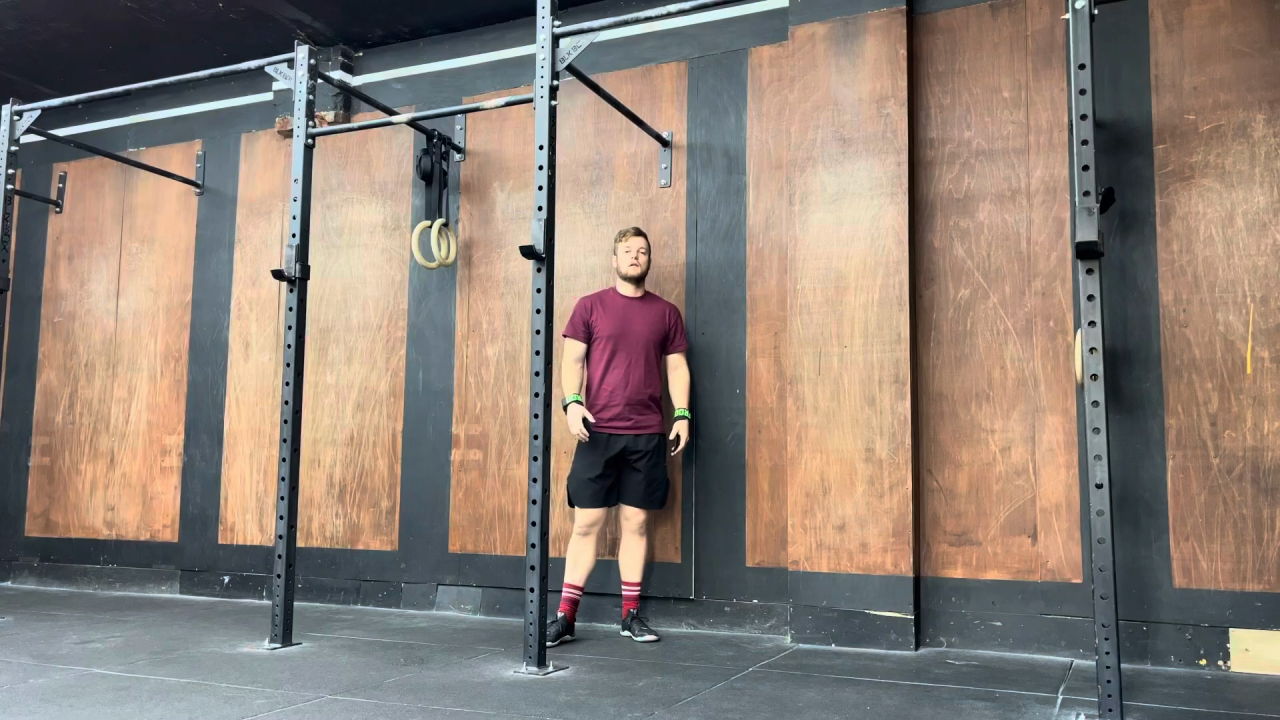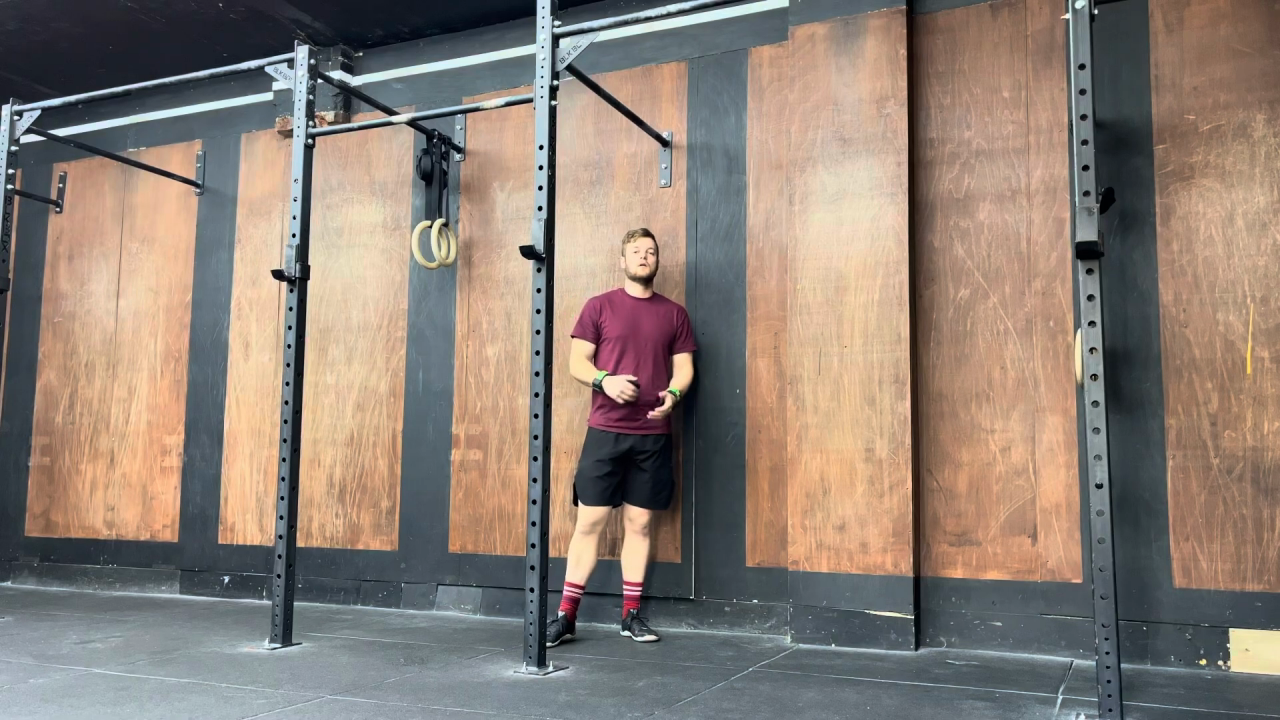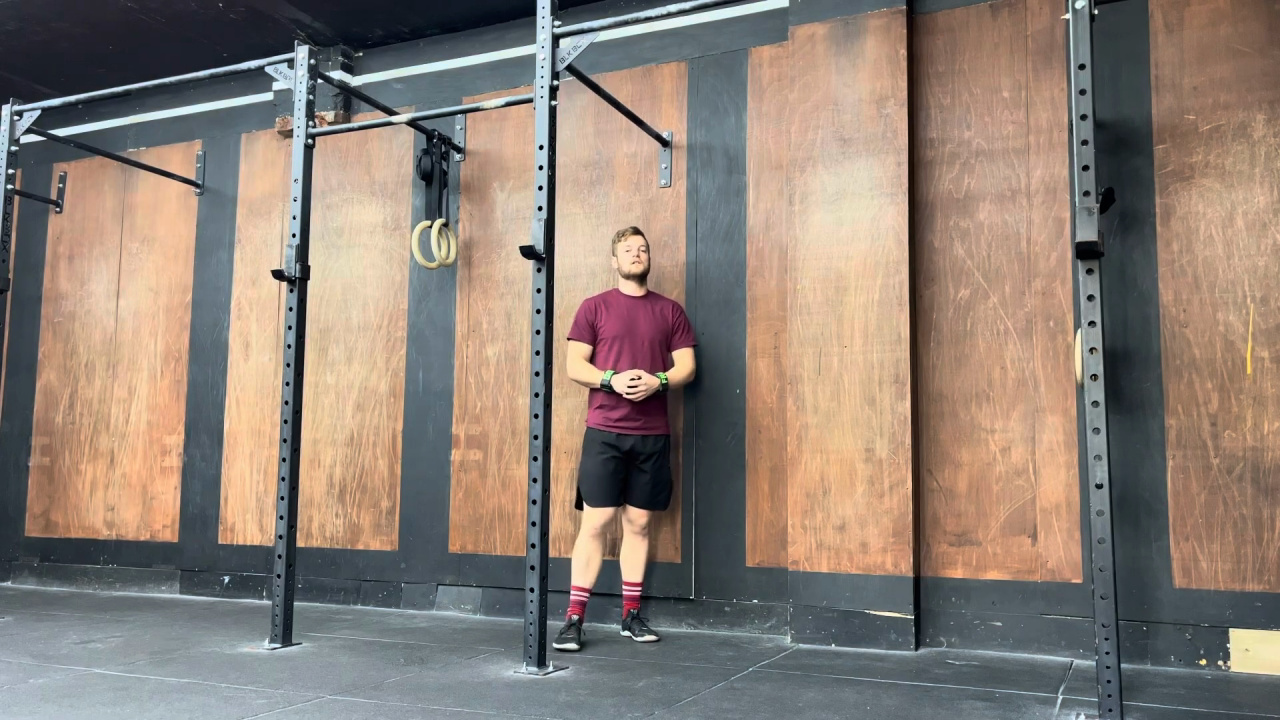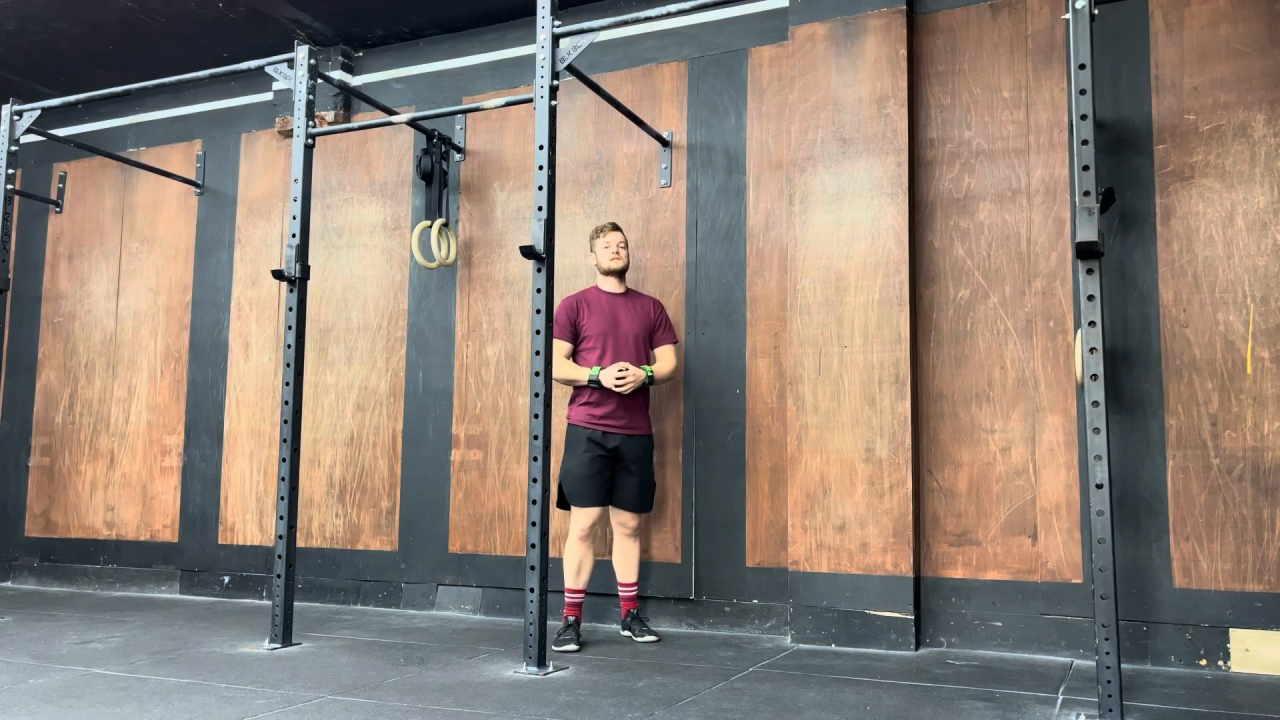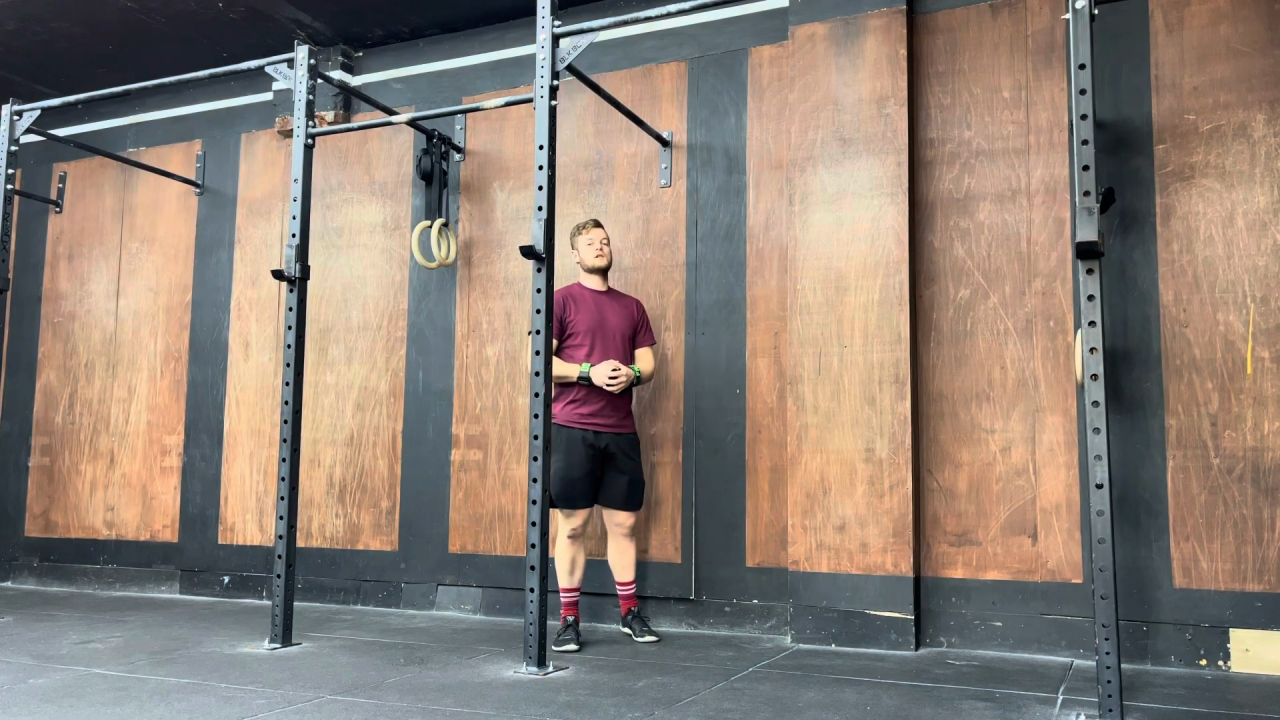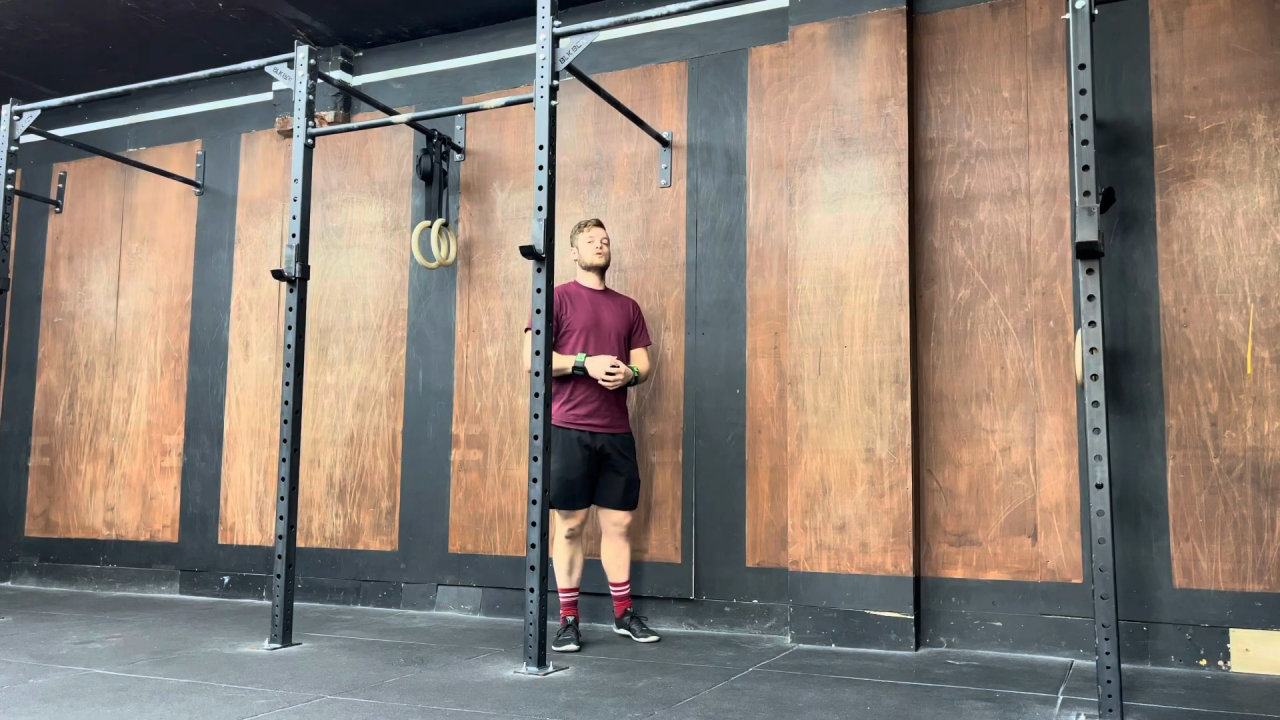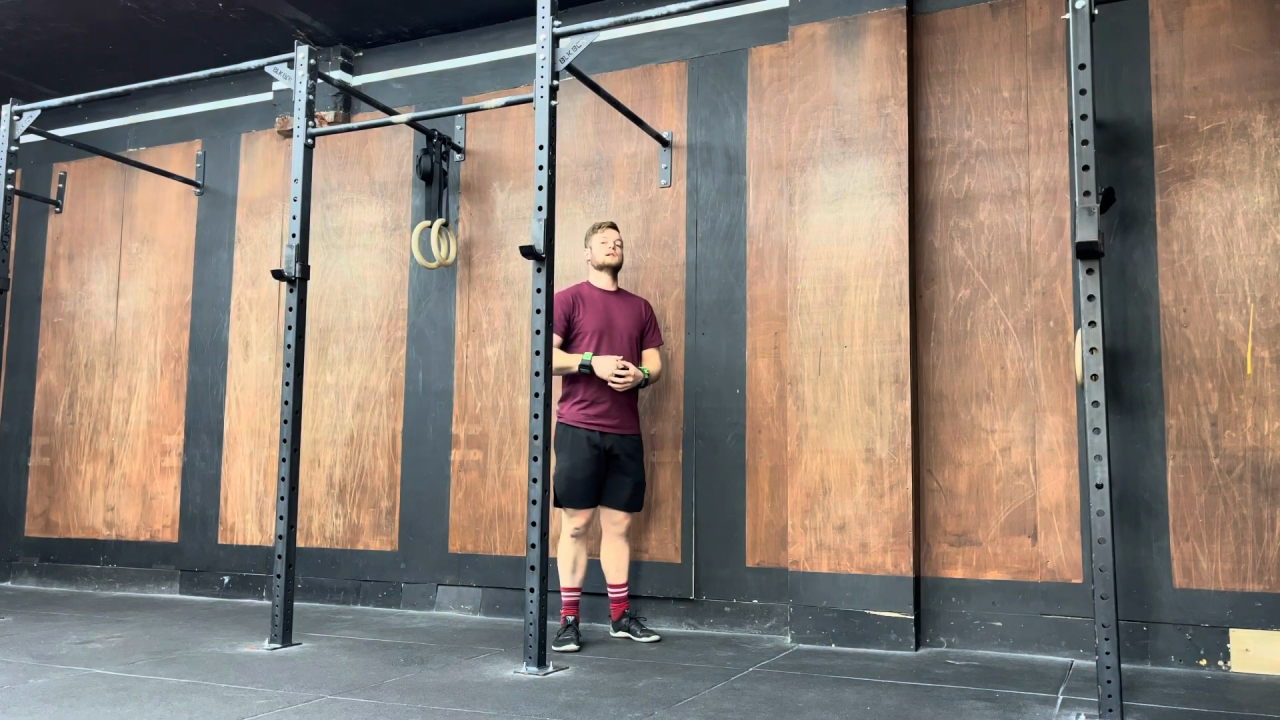
dt=0.4s
person 1, frame 1
left shoulder: (666, 312)
right shoulder: (590, 306)
left elbow: (677, 367)
right elbow: (572, 360)
left wrist: (682, 415)
right wrist: (572, 401)
left hip: (647, 435)
right hip: (598, 431)
left knee: (636, 523)
right knee: (586, 523)
left ankle: (631, 614)
right ankle: (565, 615)
person 1, frame 2
left shoulder: (674, 313)
right shoulder: (599, 306)
left elbow: (685, 367)
right elbow: (578, 361)
left wrist: (673, 395)
right wrist: (605, 381)
left hip: (652, 434)
right hip: (606, 428)
left knee: (640, 523)
right knee: (590, 521)
left ankle: (631, 614)
right ankle: (566, 614)
person 1, frame 3
left shoulder: (670, 310)
right shoulder: (594, 307)
left elbow: (687, 366)
right elbow: (574, 365)
left wrist: (658, 381)
right wrist: (612, 379)
left hip: (652, 434)
right hip: (605, 431)
left knee: (638, 524)
right knee: (595, 523)
left ankle: (631, 614)
right ankle: (574, 618)
person 1, frame 4
left shoulder: (650, 307)
right shoulder: (575, 305)
left elbow: (669, 362)
right elbow: (555, 364)
left wrist: (644, 374)
right wrist: (597, 375)
left hip: (635, 433)
right hip: (587, 430)
left knee: (628, 525)
right knee: (583, 524)
left ankle: (630, 614)
right ankle: (571, 619)
person 1, frame 5
left shoulder: (631, 307)
right shoulder: (561, 300)
left elbow: (648, 363)
left wrist: (632, 374)
right wrist: (588, 372)
left hip: (621, 431)
right hip: (573, 429)
left knee: (623, 524)
right knee: (572, 525)
left ankle: (630, 612)
right ankle: (569, 619)
person 1, frame 6
left shoulder: (628, 306)
right shoulder: (557, 298)
left elbow: (644, 363)
right elbow: (532, 357)
left wrist: (628, 373)
right wrist: (584, 363)
left hip: (617, 432)
right hip: (569, 429)
left knee: (619, 524)
right knee: (570, 524)
left ankle: (624, 613)
right ankle: (568, 619)
person 1, frame 7
left shoulder: (640, 307)
right shoulder: (568, 299)
left elbow: (655, 362)
right elbow: (545, 356)
left wrist: (641, 375)
right wrist: (591, 362)
left hip: (626, 432)
right hip: (579, 429)
left knee: (619, 524)
right knee: (576, 524)
left ankle: (621, 615)
right ankle: (569, 619)
